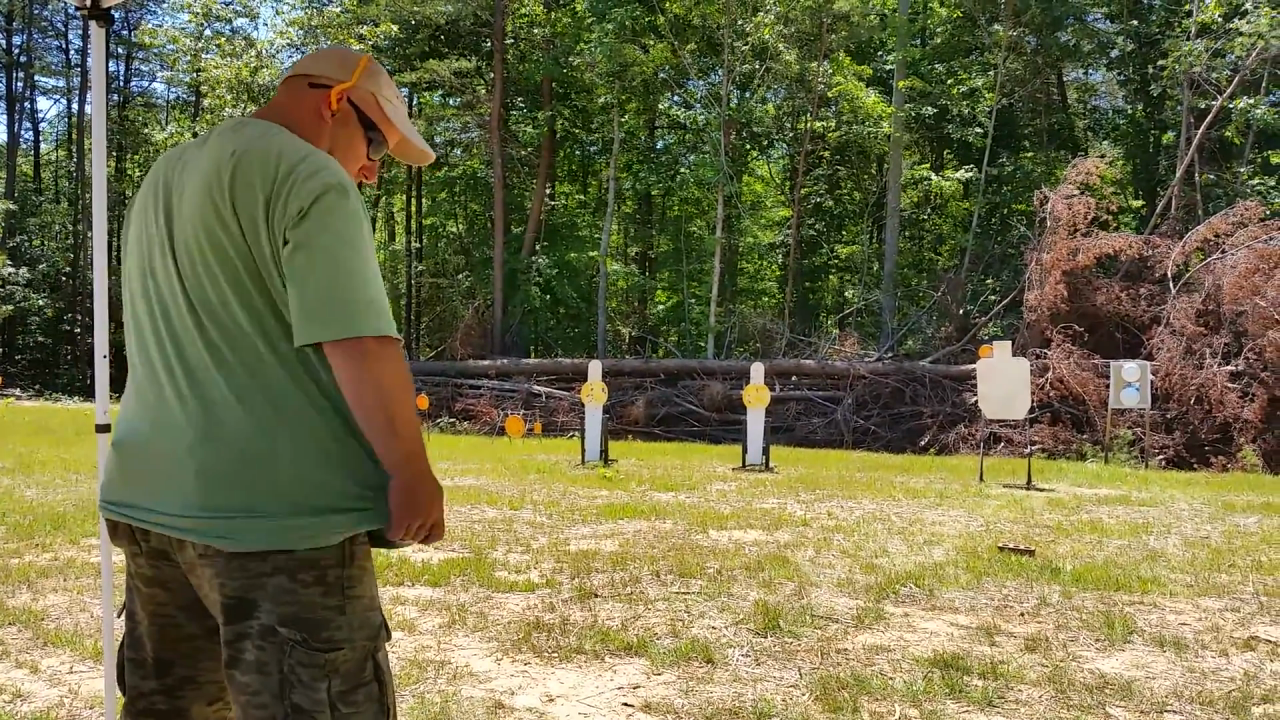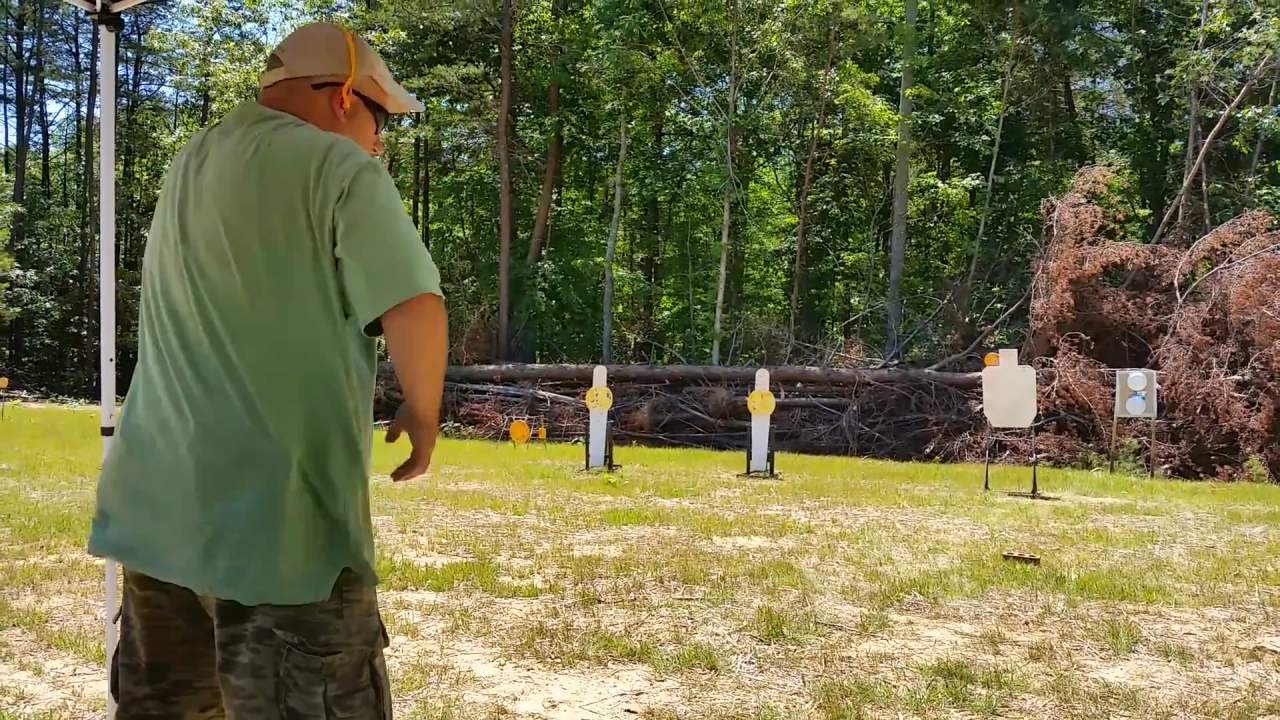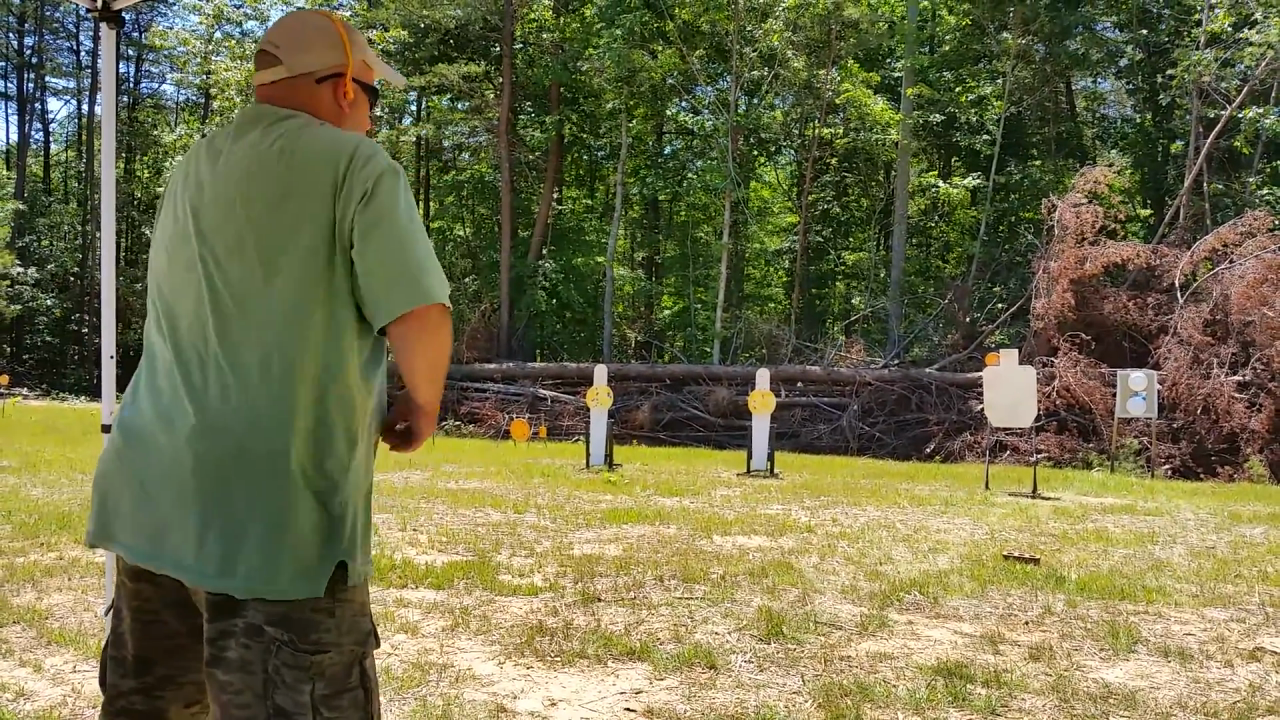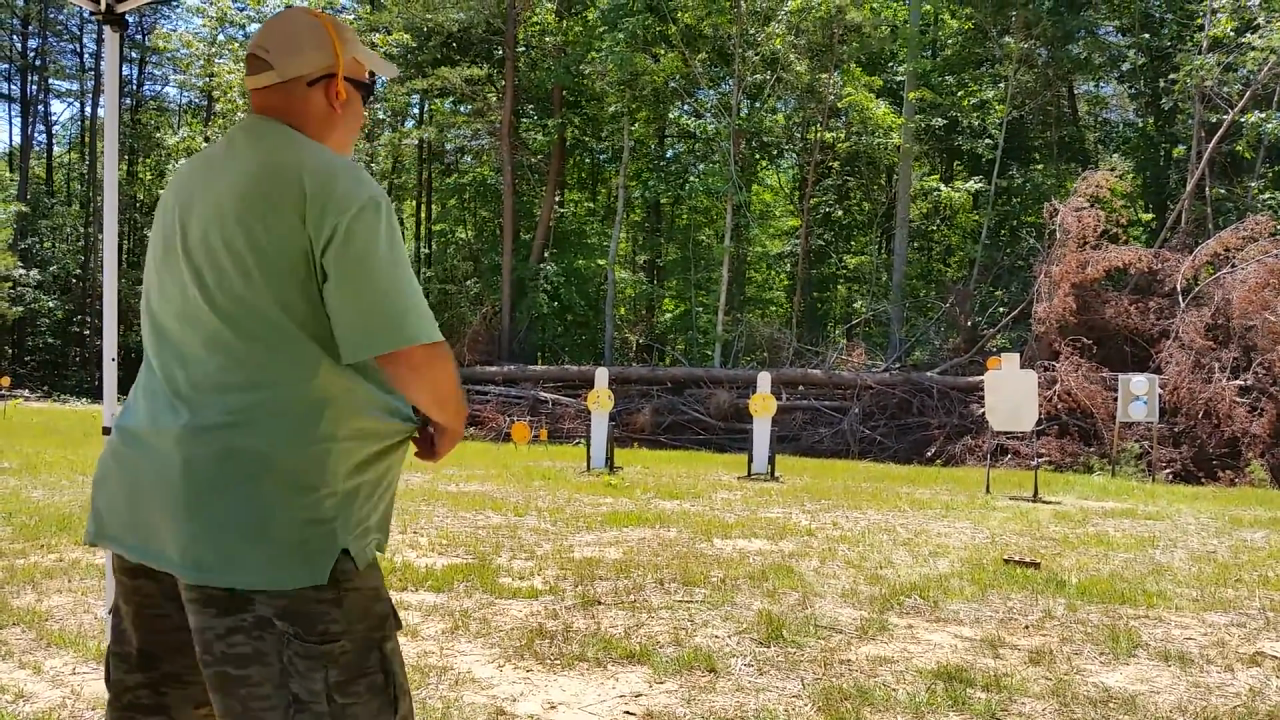
dt=0.3s
person 1, frame 1
left shoulder: (166, 175)
right shoulder: (309, 179)
right elbow: (358, 344)
right wrist: (411, 473)
left hip: (152, 494)
right hip: (273, 507)
person 1, frame 2
left shoulder: (189, 166)
right shoulder: (337, 168)
right elbow: (413, 306)
right wrist: (422, 411)
left hip: (153, 493)
right hip: (271, 504)
person 1, frame 3
left shoulder: (195, 165)
right shoulder: (354, 167)
right elbow: (420, 314)
right wrist: (423, 400)
left hip: (152, 486)
right hip: (271, 500)
person 1, frame 4
left shoulder: (190, 178)
right shoulder: (335, 186)
right elbow: (404, 351)
right wrist: (448, 417)
left hip: (149, 489)
right hip: (267, 503)
